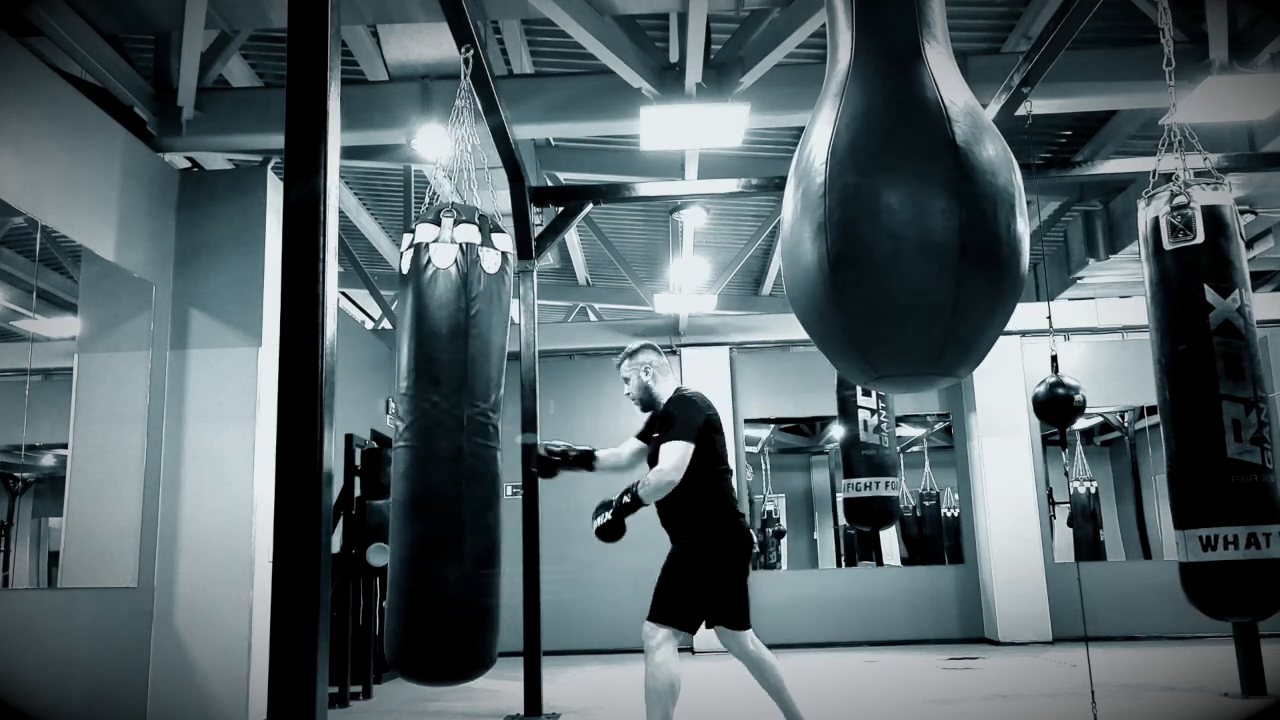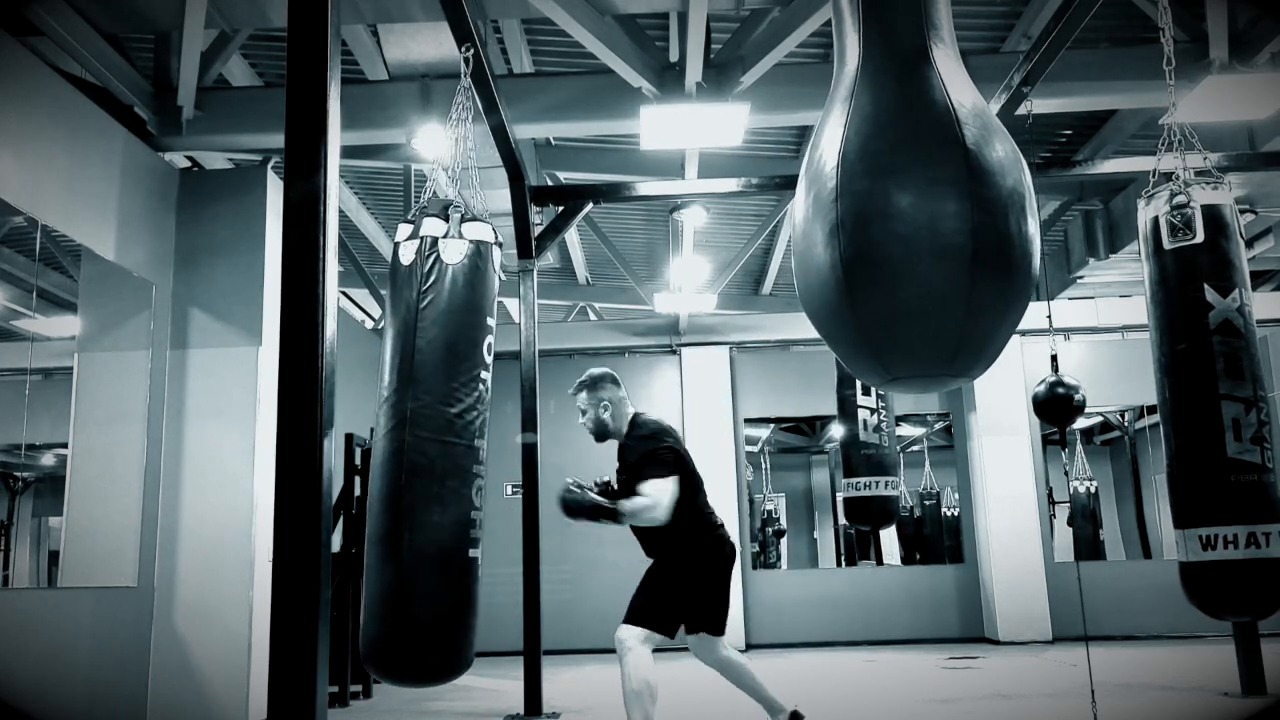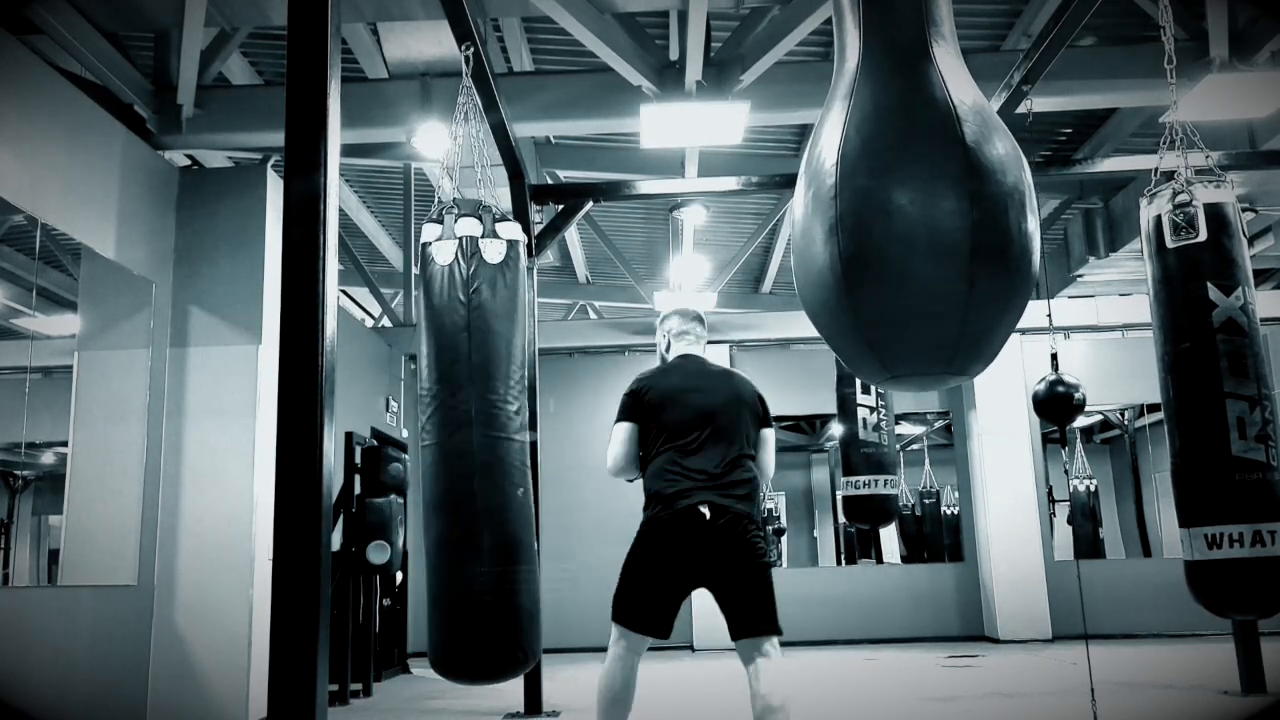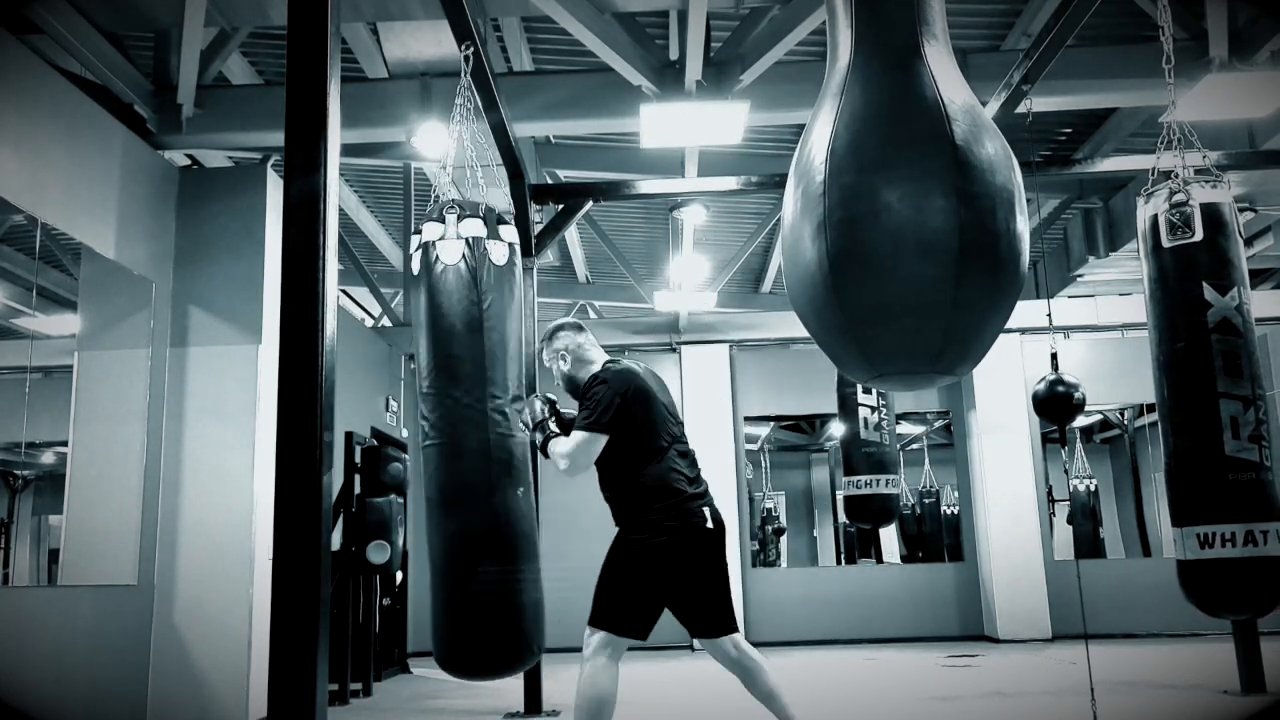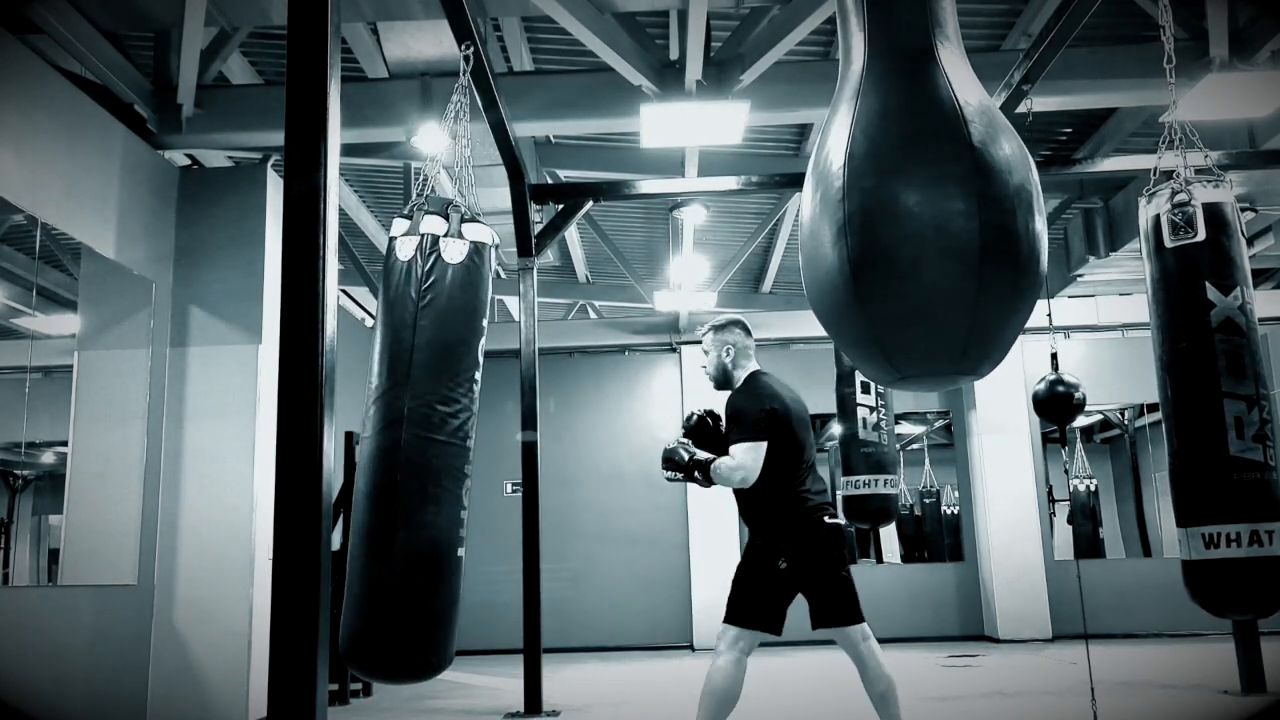
dt=1s
person 1, frame 1
left shoulder: (686, 408)
right shoulder: (664, 415)
left elbow: (667, 475)
right elbow: (626, 457)
left wrist: (621, 504)
right wrist: (575, 457)
left hip: (708, 541)
right hip: (722, 541)
left knee: (658, 636)
right knee: (737, 638)
person 1, frame 2
left shoulder: (648, 438)
right shoulder: (632, 441)
left elbow: (655, 510)
left wrist: (595, 505)
right wrist: (606, 494)
left hip: (694, 554)
right hip: (695, 554)
left knee: (631, 639)
right knee: (710, 648)
person 1, frame 3
left shoulder: (646, 386)
right shoulder: (745, 388)
left elbow: (617, 465)
right elbow: (766, 470)
left hip: (669, 526)
right hip: (739, 526)
left knee: (625, 647)
right knee: (762, 658)
person 1, frame 4
left shoulder: (607, 385)
right shoulder: (633, 373)
left elbow: (571, 462)
left wrist: (543, 431)
right wrist: (558, 422)
left hip: (658, 531)
right hip: (699, 525)
left knee: (601, 648)
right knee: (726, 643)
person 1, frame 5
left shoulder: (745, 399)
right shoulder: (780, 393)
left elbow: (743, 473)
left wrist: (692, 463)
right wrist: (712, 442)
left hip: (782, 538)
right hip: (821, 531)
left knee: (732, 644)
right knee: (857, 639)
